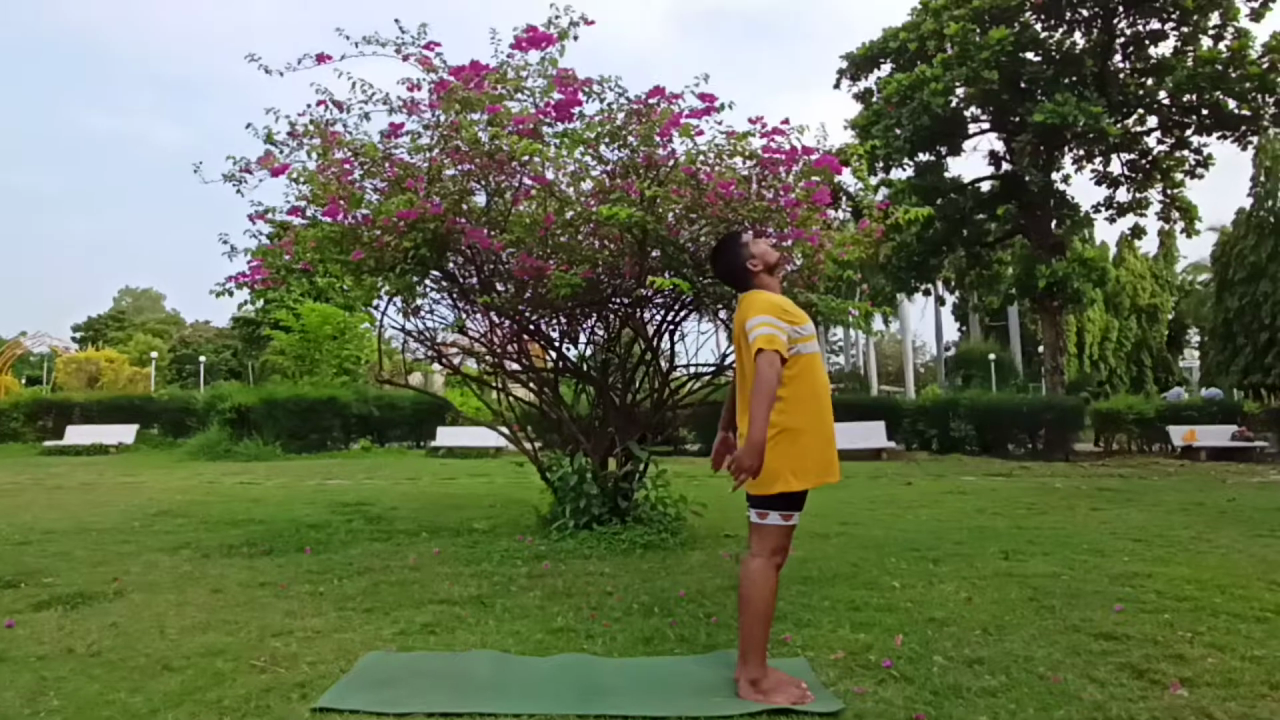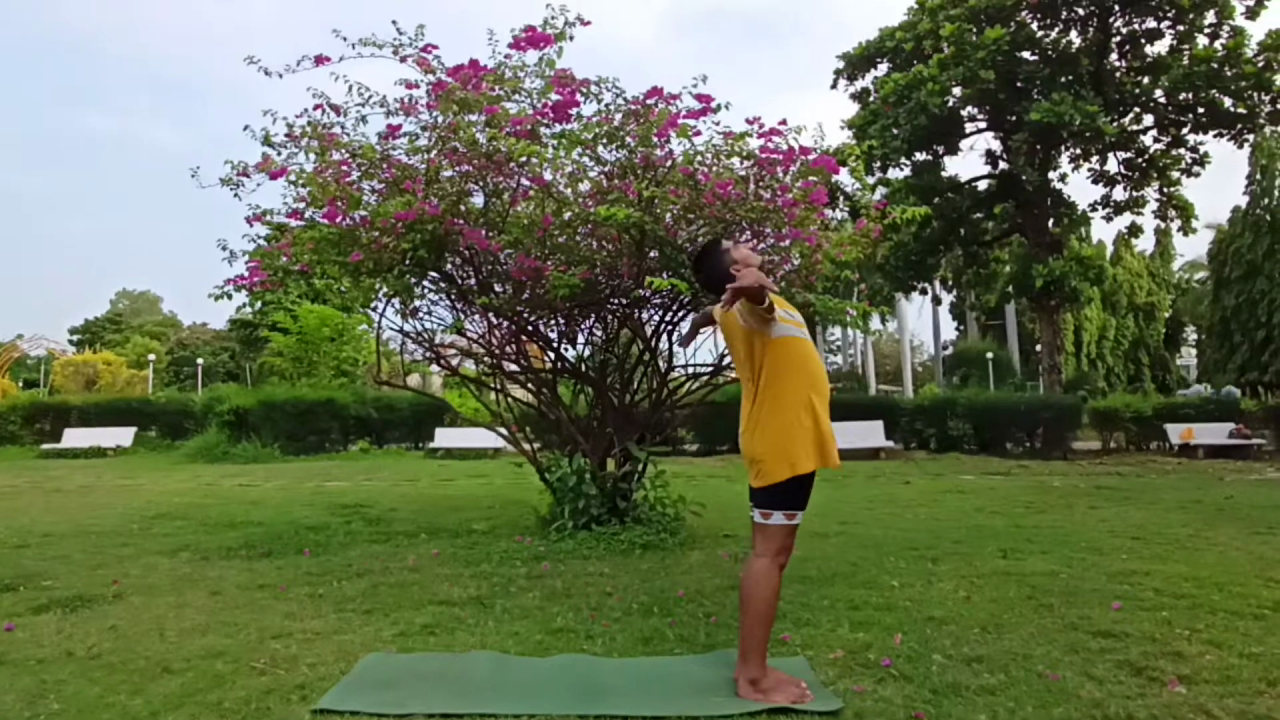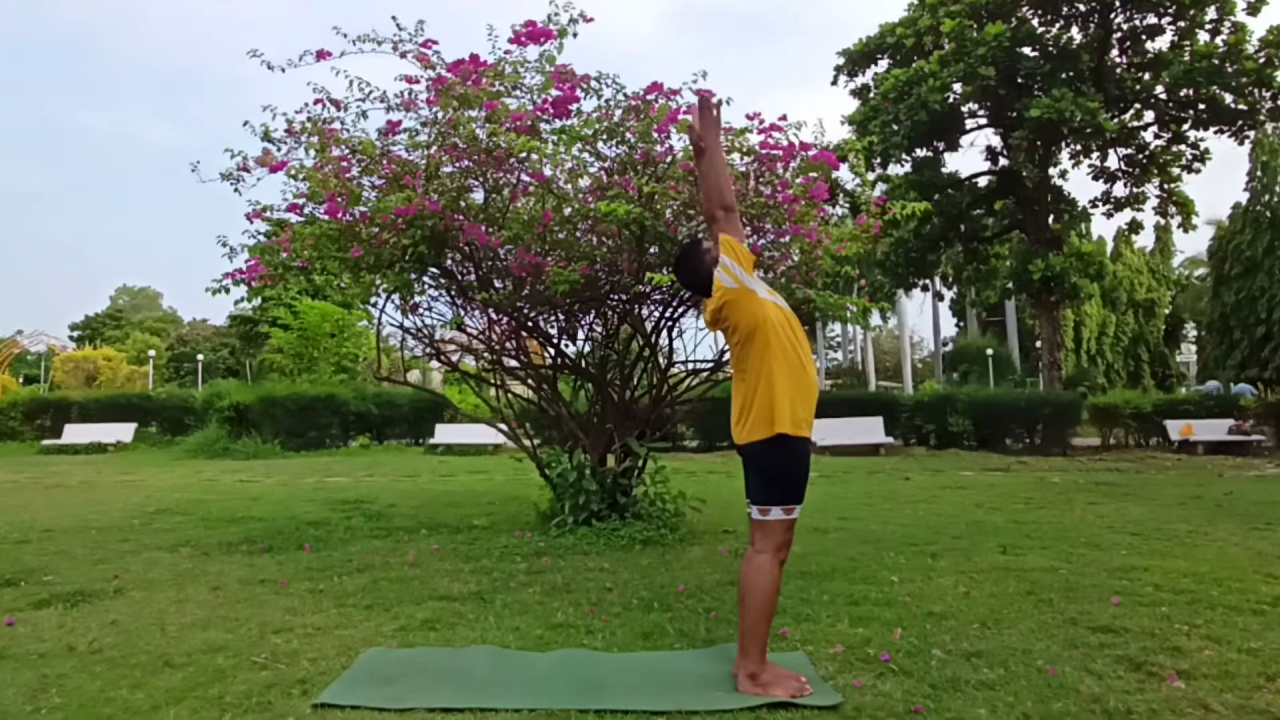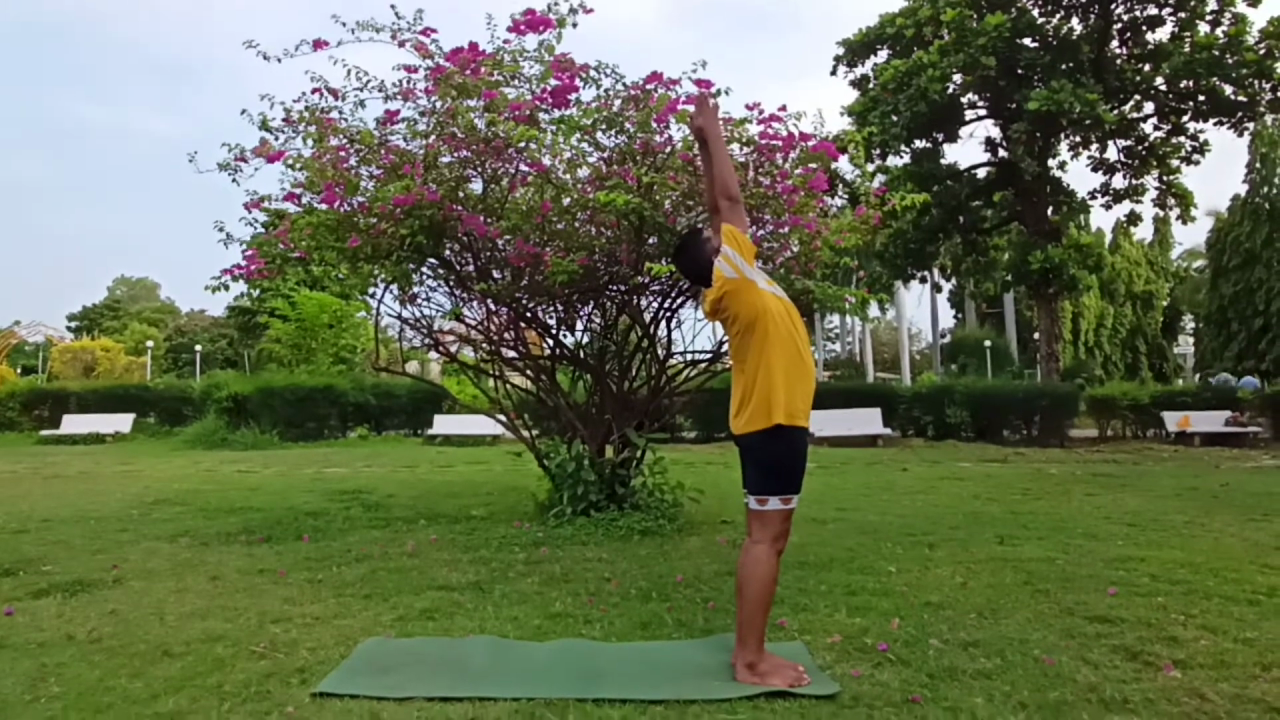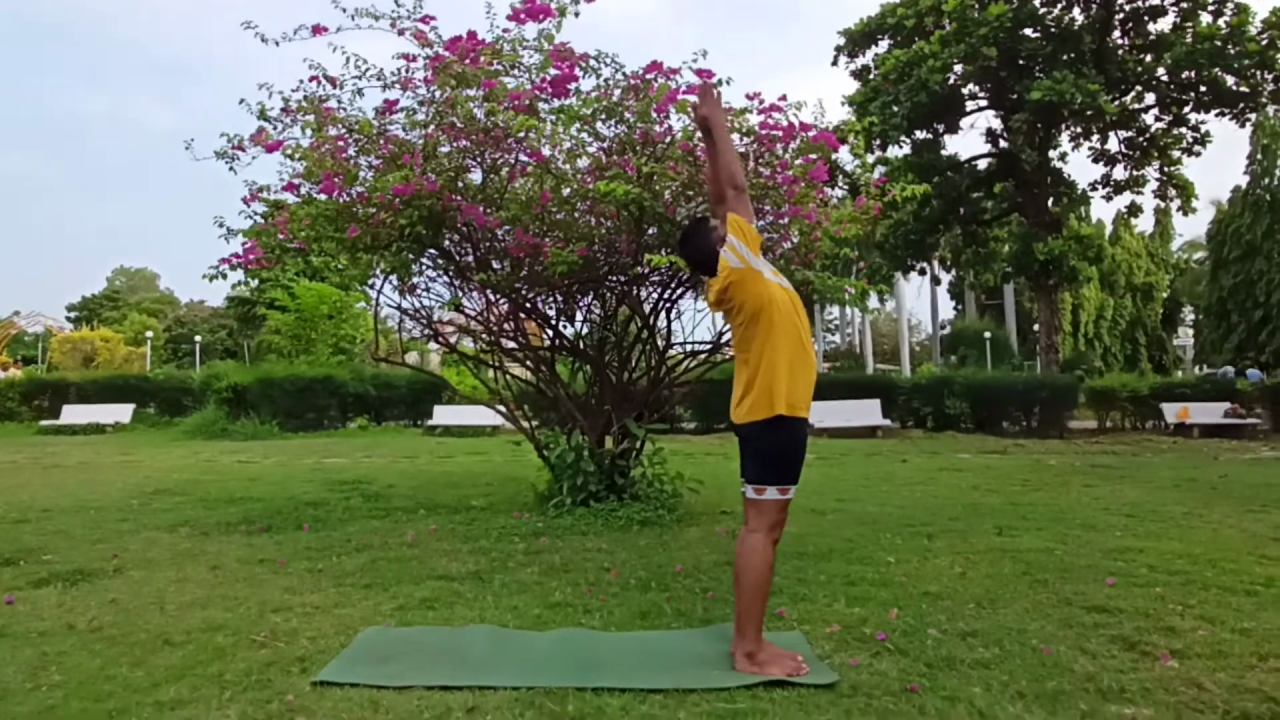
dt=0.5s
person 1, frame 1
left shoulder: (763, 306)
right shoulder: (764, 305)
left elbow: (740, 378)
right elbow: (765, 366)
left wrist: (726, 431)
right wrist: (753, 433)
left hip: (789, 451)
right hip: (781, 453)
left knee: (771, 555)
right knee: (766, 555)
left ankle: (752, 666)
right ankle: (753, 678)
person 1, frame 2
left shoulder: (737, 307)
right shoulder: (751, 302)
left elbow: (717, 312)
right elbow: (751, 298)
left wrist: (701, 320)
right wrist: (753, 280)
left hip: (786, 443)
right hip: (783, 445)
left knee: (772, 555)
right knee: (769, 554)
left ankle: (752, 666)
right ankle: (754, 677)
person 1, frame 3
left shoulder: (734, 297)
right shoulder: (734, 287)
left elbow: (719, 214)
right elbow: (725, 210)
left wrist: (704, 148)
right wrist: (709, 144)
left hip: (775, 427)
right hip: (774, 429)
left knee: (771, 547)
right knee: (769, 547)
left ankle: (753, 662)
right ankle: (753, 673)
person 1, frame 4
left shoulder: (735, 284)
right shoulder: (732, 277)
left elbow: (722, 207)
right elbow: (728, 201)
left wrist: (709, 139)
right wrist: (712, 137)
left hip: (774, 418)
right hip: (772, 420)
left knee: (768, 537)
right knee: (766, 537)
left ankle: (750, 651)
right ankle: (750, 661)
person 1, frame 5
left shoulder: (738, 274)
right shoulder: (737, 268)
left elbow: (723, 196)
right elbow: (734, 190)
left wrist: (712, 133)
right wrist: (716, 127)
left hip: (772, 408)
right hip: (772, 411)
left knee: (764, 527)
right knee: (762, 527)
left ankle: (750, 641)
right ankle: (749, 651)
